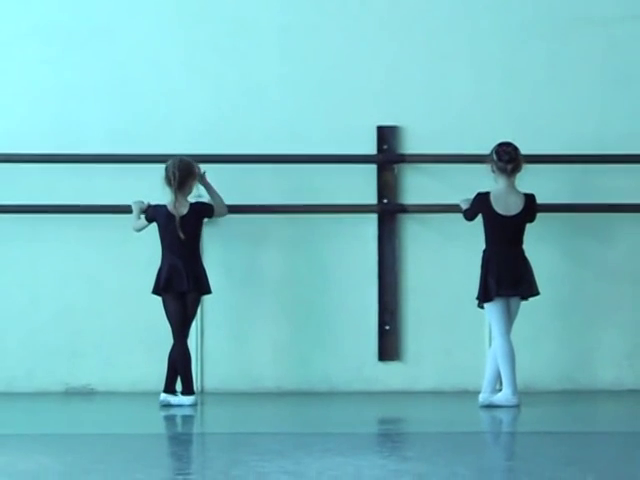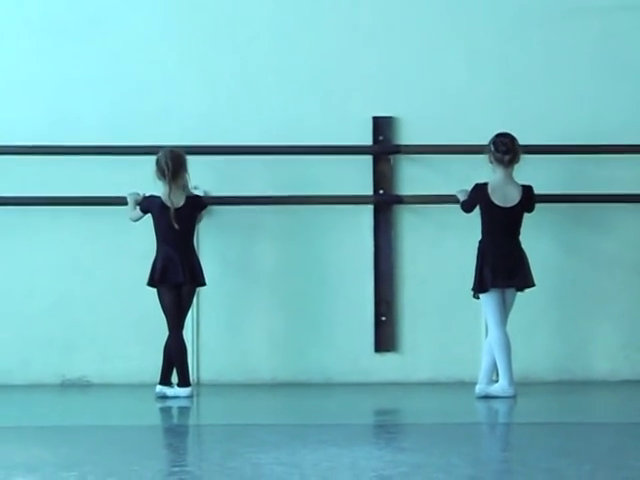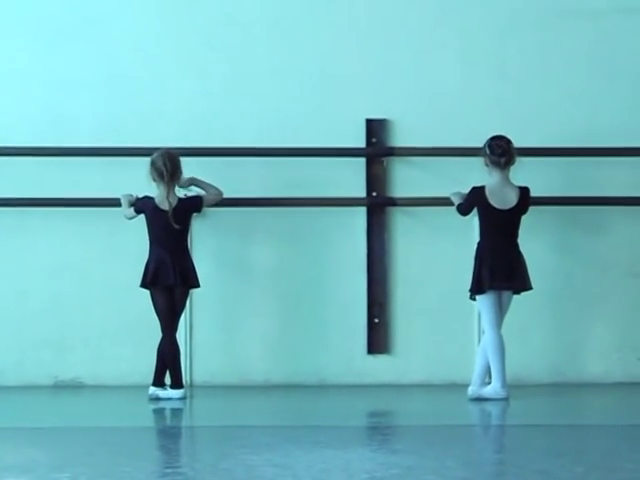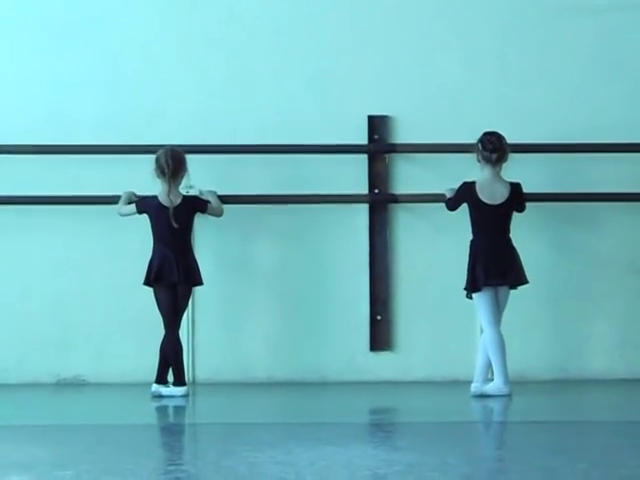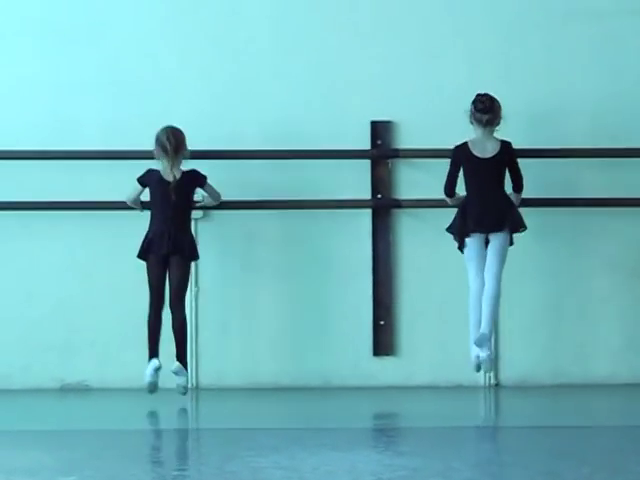
dt=1s
person 1, frame 1
left shoulder: (483, 199)
right shoulder: (528, 201)
left elbow: (469, 215)
left wrist: (464, 205)
left hip: (493, 271)
right hip: (517, 271)
left knee: (500, 333)
right knee: (500, 334)
left ankle: (510, 392)
right ankle: (488, 391)
person 1, frame 2
left shoulder: (481, 191)
right shoulder: (526, 193)
left elbow: (467, 207)
left wrist: (462, 196)
left hip: (489, 262)
right hip: (513, 263)
left knee: (495, 325)
right knee: (496, 326)
left ankle: (506, 383)
right ankle: (484, 382)
person 1, frame 3
left shoulder: (479, 193)
right shoulder: (523, 194)
left elbow: (463, 210)
left wrist: (457, 199)
left hip: (487, 264)
right hip: (510, 264)
left knee: (490, 327)
right knee: (491, 328)
left ankle: (499, 385)
right ankle: (477, 384)
person 1, frame 4
left shoulder: (469, 189)
right shoulder: (514, 190)
left elbow: (451, 205)
left wrist: (450, 195)
left hip: (481, 260)
right hip: (505, 260)
left knee: (490, 324)
right knee: (491, 324)
left ankle: (501, 382)
right ankle: (480, 382)
person 1, frame 5
left shoulder: (461, 150)
right shoulder: (505, 149)
left elbow: (449, 191)
right elbow: (518, 185)
left wrist: (454, 200)
right wrist: (514, 199)
left hip: (472, 217)
right hip: (499, 216)
left knee: (476, 281)
right knee: (492, 279)
left ankle: (477, 342)
right ankle: (484, 335)
person 2, frame 1
left shoulder: (158, 212)
right shoulder: (199, 210)
left elbow: (136, 226)
right elbow: (223, 209)
left wrist: (137, 209)
right wrist: (205, 182)
left hip: (169, 278)
right hip: (193, 278)
left knee: (179, 337)
right knee: (181, 337)
left ankle: (188, 392)
right ankle: (169, 391)
person 2, frame 2
left shoulder: (152, 203)
right shoulder: (194, 202)
left elbow: (132, 216)
left wrist: (132, 201)
right wrist: (186, 190)
left hip: (164, 270)
right hip: (188, 270)
left knee: (174, 329)
right knee: (176, 328)
left ankle: (184, 384)
right ankle: (164, 383)
person 2, frame 3
left shoulder: (146, 204)
right shoulder: (188, 205)
left elbow: (127, 214)
right elbow: (217, 194)
left wrist: (126, 201)
right wrist: (193, 182)
left hip: (157, 271)
right hip: (181, 272)
left knee: (167, 330)
right knee: (169, 330)
left ankle: (176, 386)
right ankle: (157, 385)
person 2, frame 4
left shoulder: (149, 204)
right shoulder: (192, 203)
left elbow: (121, 210)
right elbow: (219, 211)
left wrist: (127, 196)
right wrist: (210, 195)
left hip: (161, 269)
right hip: (184, 269)
left knee: (170, 327)
right knee: (172, 327)
left ankle: (179, 383)
right ankle: (161, 382)
person 2, frame 5
left shoulder: (151, 177)
right shoulder: (192, 177)
left elbow: (130, 200)
right elbow: (217, 199)
left wrist: (142, 205)
right wrist: (206, 201)
left hip: (155, 244)
right hip: (181, 245)
left knee: (155, 305)
right knee: (177, 305)
left ankle: (154, 359)
right ankle: (180, 363)
